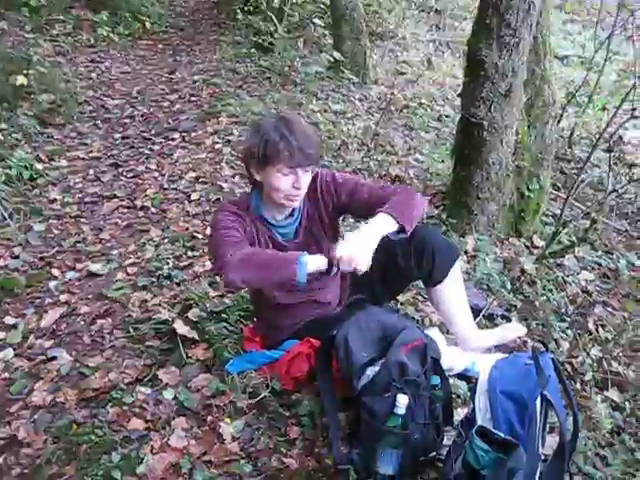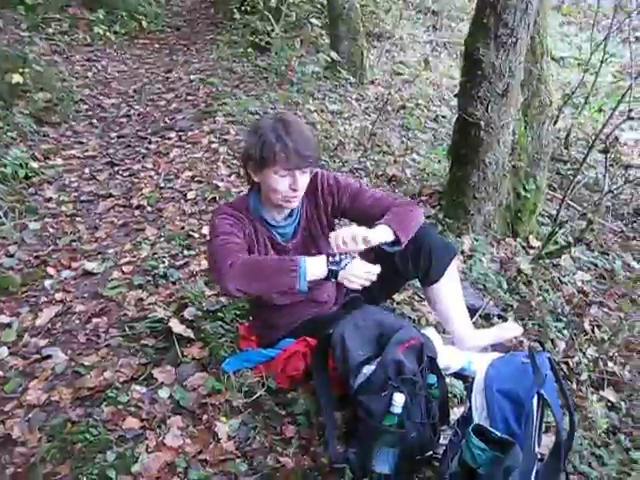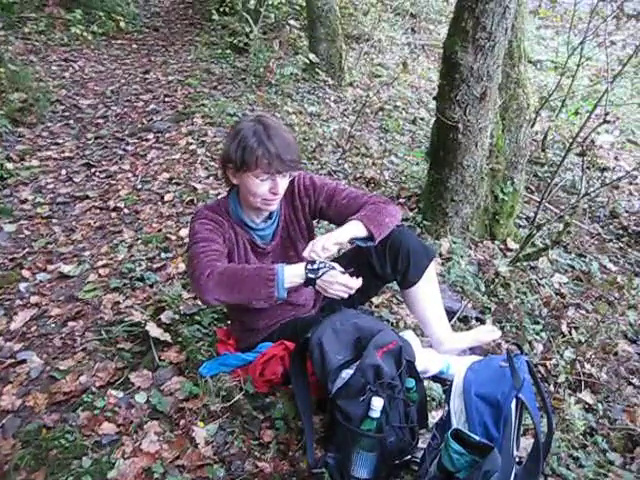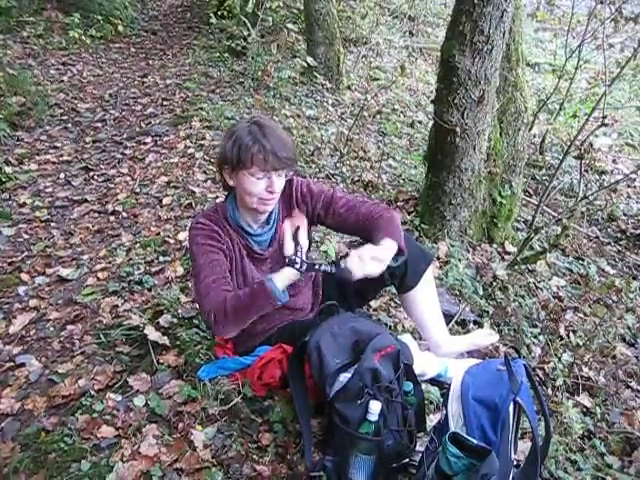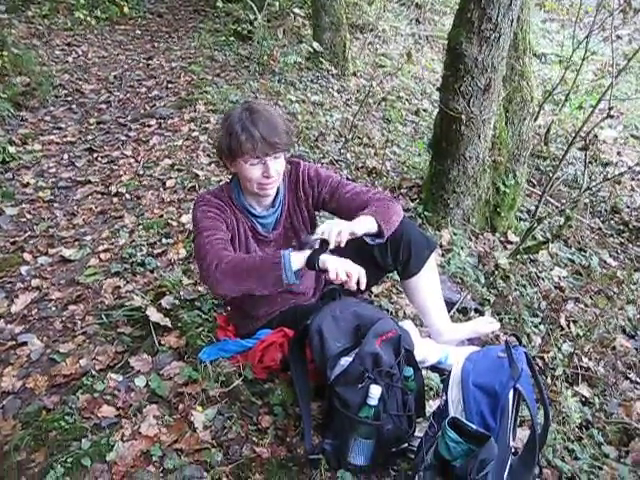
dt=0.4s
person 1, frame 1
left shoulder: (323, 187)
right shoulder: (233, 217)
left elbow: (410, 198)
right elbow: (231, 267)
left wrist: (371, 231)
right wrist: (325, 261)
left hip: (343, 293)
right hip: (297, 328)
left knee: (426, 241)
left ankle: (467, 339)
person 1, frame 2
left shoulder: (322, 187)
right shoulder: (232, 219)
left elbow: (408, 211)
right elbow: (230, 274)
left wrist: (369, 235)
right wrist: (328, 264)
left hip: (341, 293)
right hip: (293, 328)
left knee: (423, 239)
left ankle: (464, 339)
person 1, frame 3
left shoulder: (300, 189)
right shoulder: (211, 222)
left elbow: (386, 209)
right elbow: (208, 283)
left wrist: (338, 235)
right wrist: (306, 272)
left hip: (317, 297)
right hip: (271, 332)
left knee: (400, 241)
left ankle: (442, 341)
person 1, frame 4
left shoulder: (297, 194)
right shoulder: (209, 229)
left elbow: (383, 216)
right elbow: (220, 321)
left wrist: (383, 252)
right wrist: (290, 271)
left hip: (314, 299)
right hip: (269, 335)
left knee: (402, 248)
left ankle: (440, 344)
person 1, frame 5
left shoulder: (301, 177)
right shoulder: (213, 208)
left elbow: (388, 206)
right elbow: (218, 275)
left wrist: (354, 225)
right wrist: (309, 257)
left hip: (316, 283)
right hip: (270, 319)
left knee: (402, 233)
left ankle: (441, 331)
